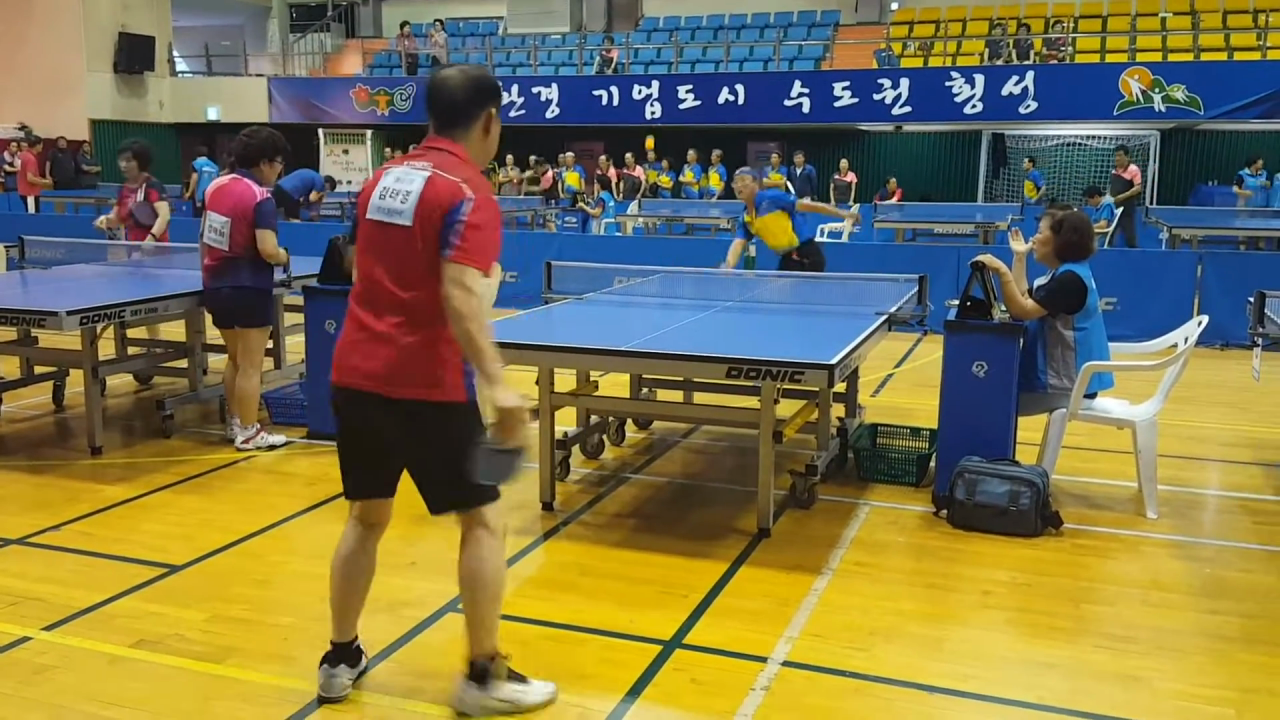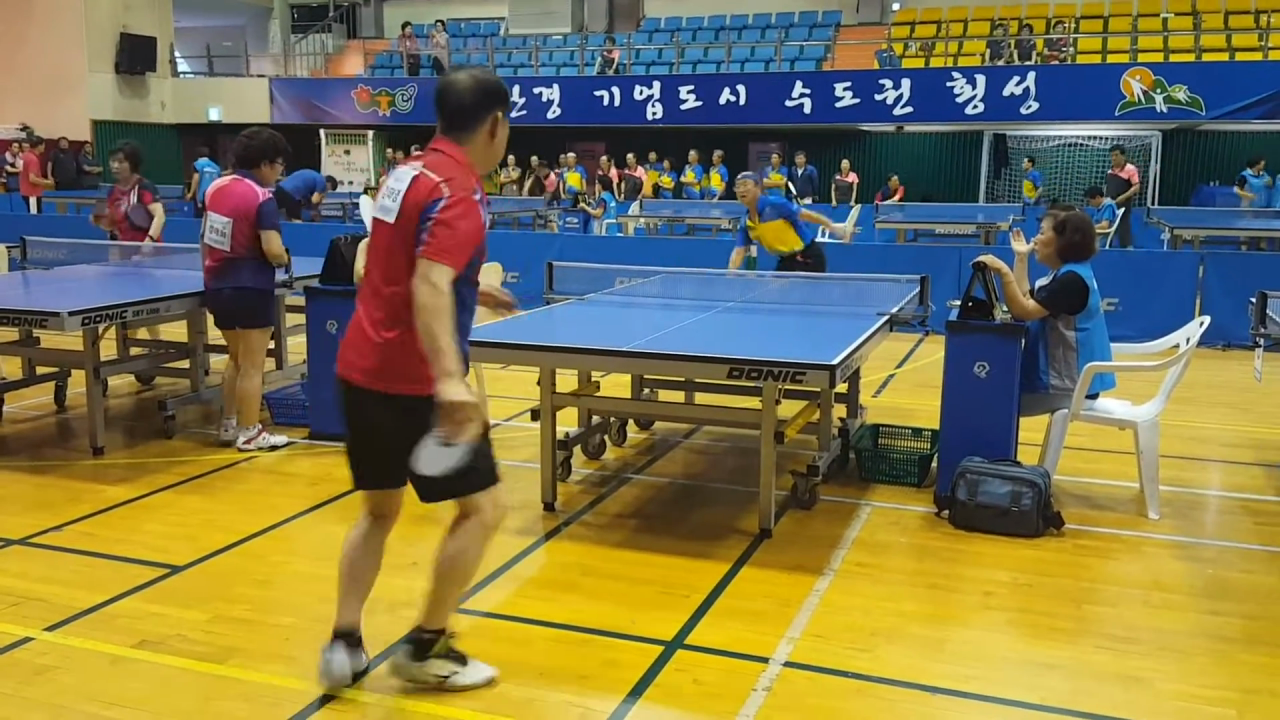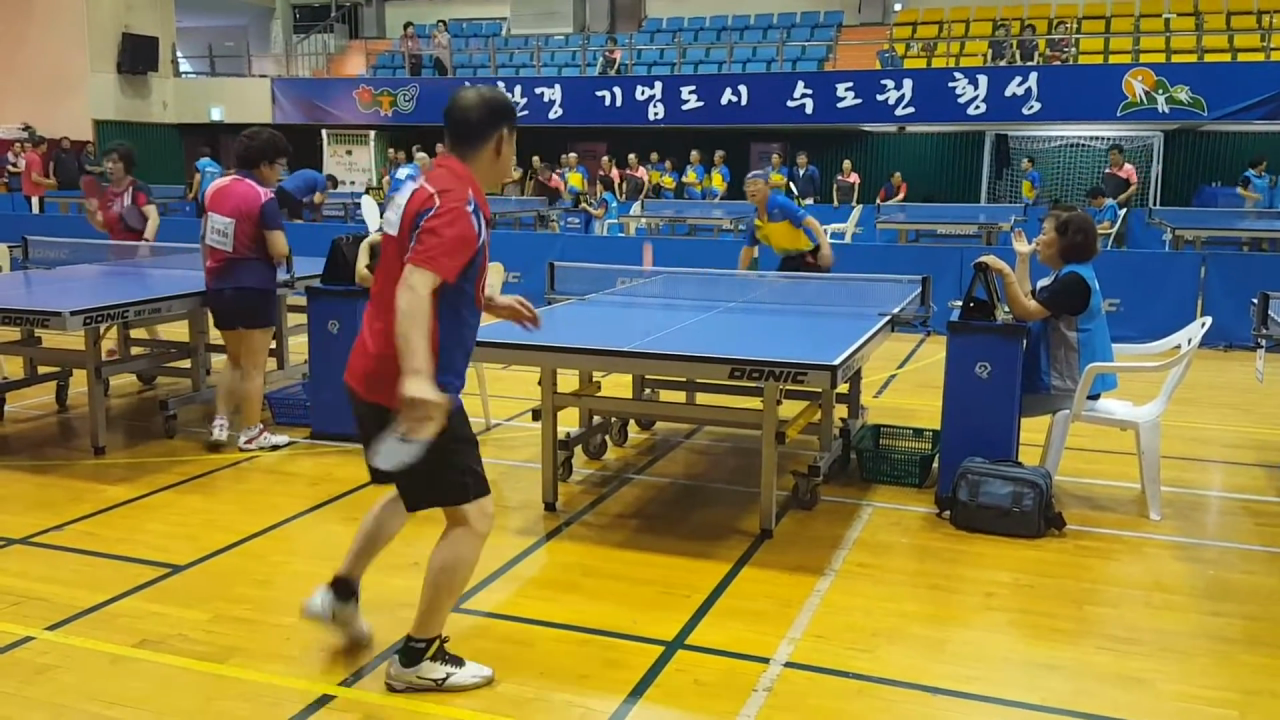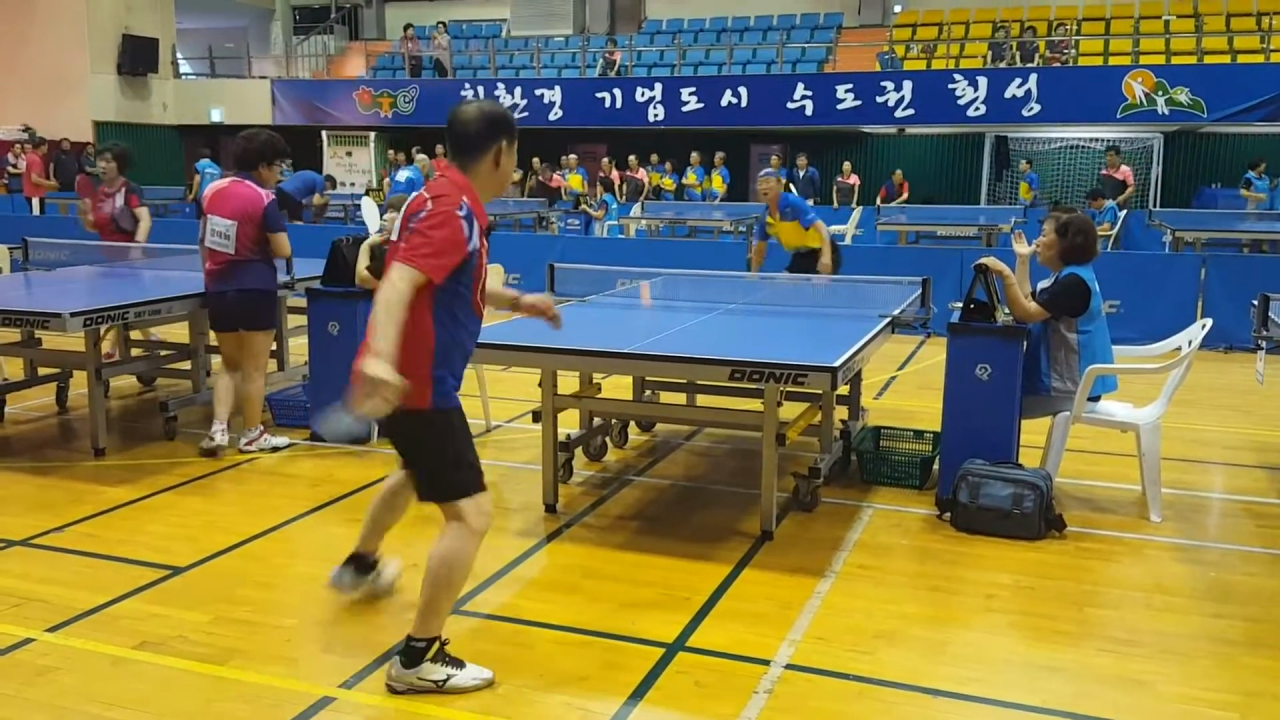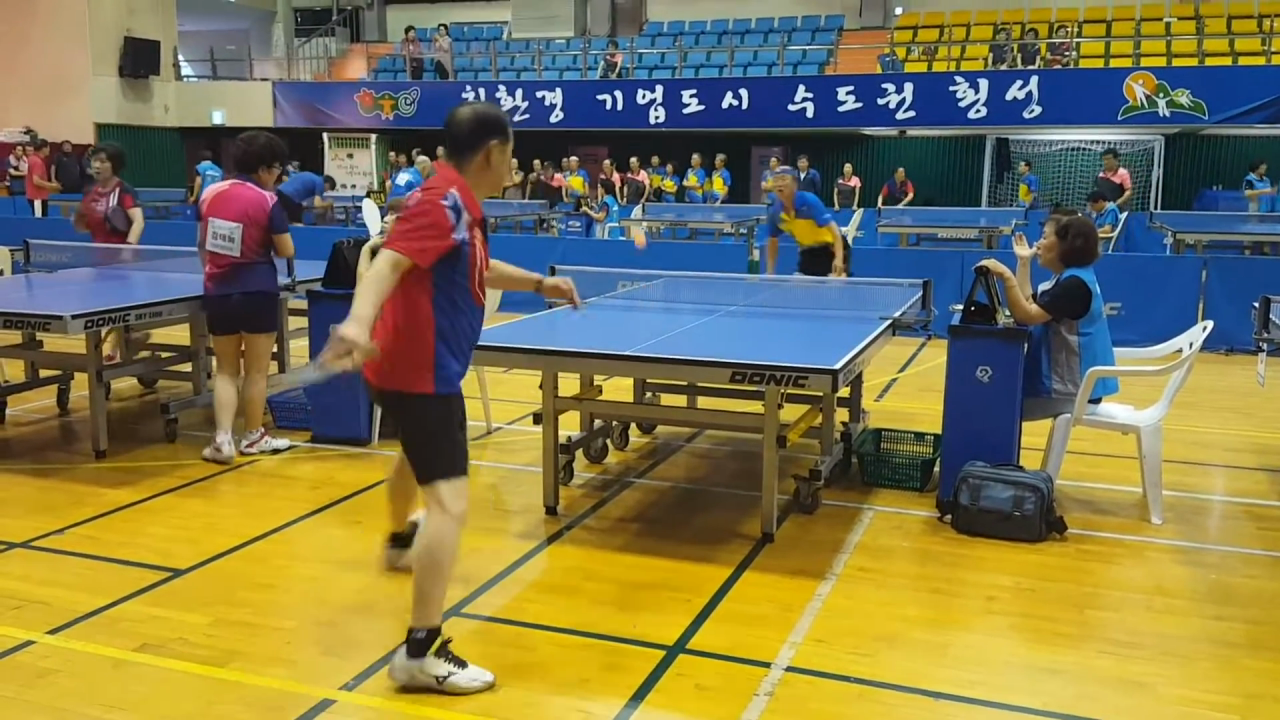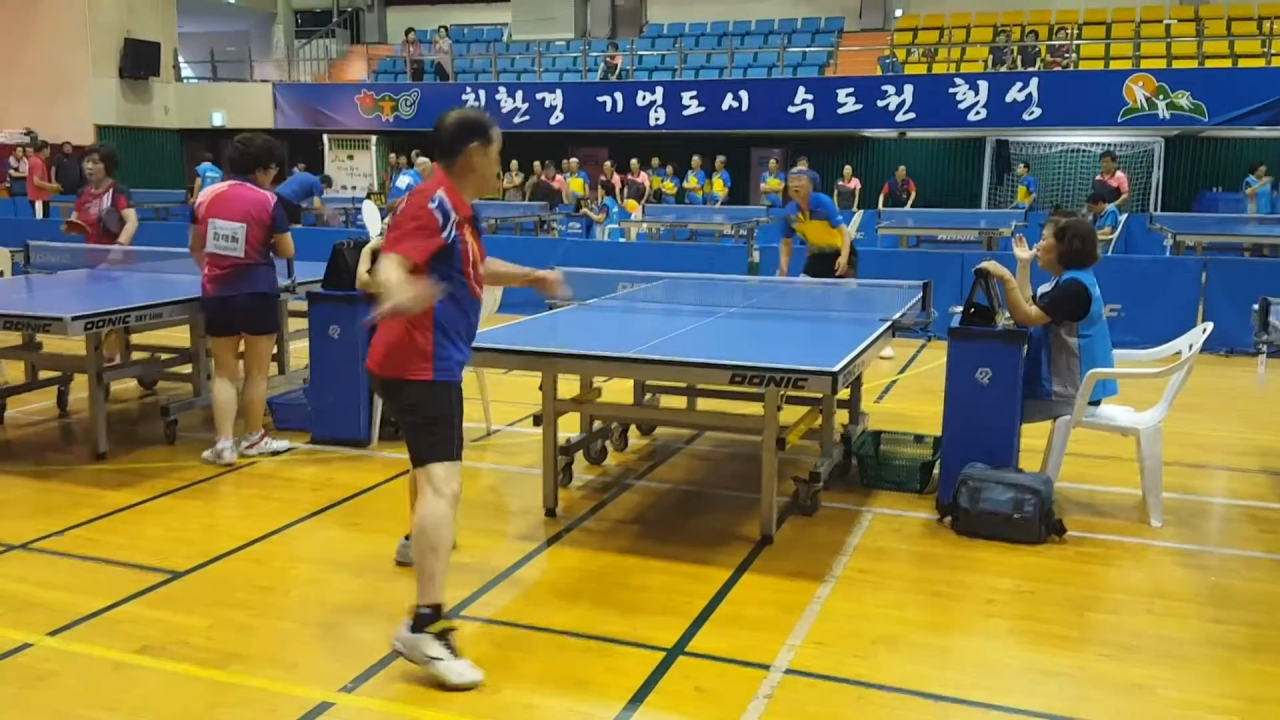
dt=0.1s
person 1, frame 1
left shoulder: (384, 179)
right shoulder: (471, 192)
right elbow: (461, 294)
right wrist: (498, 383)
left hip: (356, 376)
right hip: (423, 386)
left knee: (366, 518)
right knee: (483, 521)
left ankle: (341, 658)
person 1, frame 2
left shoulder: (407, 175)
right shoulder: (456, 194)
right elbow: (428, 288)
left wrist: (475, 291)
right wrist: (450, 380)
left hip: (363, 372)
right hip: (413, 381)
left knee: (379, 509)
right knee: (482, 508)
left ankle: (345, 644)
right ankle: (425, 647)
person 1, frame 3
left shoulder: (436, 191)
right shoulder: (455, 206)
right elbow: (412, 290)
left wrist: (492, 303)
right wrist: (417, 379)
left hip: (381, 384)
right hip: (412, 390)
left knee: (409, 493)
right knee: (473, 518)
left ankle: (339, 595)
right ankle: (414, 655)
person 1, frame 4
left shoulder: (448, 200)
right shoulder: (450, 209)
right elbow: (397, 283)
left wrist: (519, 300)
right wrist: (379, 358)
left hip: (405, 378)
right hip: (415, 384)
left knee: (418, 474)
right knee: (469, 514)
left ankle: (361, 565)
right ankle: (418, 656)
person 1, frame 5
left shoulder: (461, 206)
right shoulder: (442, 206)
left elbow: (479, 269)
right elbow: (386, 265)
left wrist: (540, 282)
right wrist: (361, 324)
left hip: (412, 368)
right hip: (419, 374)
left knee: (418, 456)
right knee: (449, 502)
left ankle: (402, 541)
right ankle: (423, 650)
person 1, frame 6
left shoulder: (454, 204)
right shoulder: (431, 203)
left elbow: (473, 270)
right elbow: (390, 266)
left wrist: (533, 278)
right wrist: (403, 295)
left hip: (417, 362)
right hip: (420, 365)
left knee: (428, 447)
right knee: (443, 483)
left ankle: (422, 541)
right ankle: (425, 627)
person 2, frame 1
left shoulder: (215, 186)
right shoulder: (260, 198)
left elbow: (205, 236)
right elbow: (268, 251)
right wrist: (283, 257)
left hip: (216, 286)
right hip: (249, 288)
left knee: (234, 359)
right knee: (250, 365)
left ankle: (234, 422)
right ankle: (248, 433)
person 2, frame 2
left shoulder: (216, 187)
right shoulder: (262, 198)
left elbow: (206, 237)
right elbow: (273, 251)
right wrist: (284, 258)
left hip: (217, 286)
right hip: (250, 289)
left knee: (235, 359)
right knee: (252, 366)
left ankle: (228, 424)
right ankle: (250, 433)
person 2, frame 3
left shoulder: (214, 188)
right shoulder: (263, 198)
left elbow: (206, 238)
right elbow: (279, 251)
right wrist: (268, 251)
left hip: (218, 287)
right hip: (252, 288)
left knee: (234, 360)
right knee: (253, 366)
left ankle: (220, 423)
right ankle: (252, 433)
person 2, frame 4
left shoulder: (212, 190)
right shoulder: (264, 200)
left elbow: (204, 241)
right elbow: (283, 251)
left hip: (218, 289)
right hip: (253, 290)
left knee: (229, 365)
right knee: (254, 368)
left ankle: (218, 429)
right ankle: (252, 435)
person 2, frame 5
left shoulder: (210, 193)
right shoulder: (267, 201)
left elbow: (203, 244)
right elbow: (286, 251)
left hip: (217, 292)
right hip: (256, 292)
left knee: (226, 370)
right knee: (256, 371)
left ankle: (223, 439)
right ankle: (253, 437)
person 2, frame 6
left shoulder: (205, 196)
right shoulder: (267, 201)
left elbow: (195, 247)
right elbow: (287, 252)
left hip: (216, 294)
right hip: (257, 293)
left knee: (223, 373)
right knee: (256, 373)
left ankle: (223, 444)
right ankle: (252, 438)
person 3, frame 1
left shoulder: (152, 186)
right shoulder: (124, 189)
left elbow: (165, 215)
right elbow: (118, 220)
left wrist: (151, 238)
right wrist: (106, 220)
right hip: (133, 251)
right ankle: (156, 341)
person 3, frame 2
left shoulder: (145, 187)
right shoulder: (114, 192)
left elbow: (159, 217)
right elbow: (110, 224)
left wrist: (149, 240)
right wrist: (100, 220)
left hip: (146, 253)
right hip: (127, 254)
left knee: (135, 300)
right knee: (142, 301)
left ankle: (130, 344)
right ankle: (156, 342)
person 3, frame 3
left shoulder: (138, 189)
right shoulder: (106, 192)
left elbow: (154, 218)
right elbow: (103, 226)
left wrist: (146, 242)
right wrist: (91, 213)
left hip: (137, 255)
right hip: (119, 254)
left ankle: (115, 348)
right ankle: (156, 338)
person 3, frame 4
left shoulder: (131, 190)
right shoulder: (97, 193)
left elbow: (145, 221)
right elbow: (93, 227)
left wrist: (138, 245)
right wrist: (84, 213)
left ankle: (111, 350)
right ankle: (151, 338)
person 3, frame 5
left shoulder: (125, 191)
right shoulder: (91, 192)
left elbow: (139, 222)
right elbow: (85, 227)
left wrist: (129, 247)
right wrist: (79, 221)
left ankle: (112, 352)
right ankle: (134, 334)
person 3, frame 6
left shoulder: (118, 192)
right shoulder: (84, 194)
left elbow: (132, 222)
right elbow: (75, 223)
left wrist: (120, 247)
right wrist: (70, 226)
left ankle: (111, 353)
right ankle: (116, 346)
person 4, frame 1
left shoulder: (1070, 278)
right shoulder: (1061, 274)
left elbow: (1022, 311)
right elbow: (1023, 300)
left wrist: (1002, 272)
right wrist: (1019, 257)
left hip: (1068, 385)
right hip: (1059, 377)
person 4, frame 2
left shoulder: (1072, 279)
right shoulder: (1062, 274)
left elbow: (1024, 311)
right elbow: (1025, 301)
left wrist: (1003, 272)
right wrist: (1021, 258)
left hip: (1069, 386)
right hip: (1060, 376)
person 4, frame 3
left shoulder: (1074, 279)
right shoulder: (1063, 275)
left elbow: (1025, 312)
right elbow: (1026, 301)
left wrist: (1005, 273)
right wrist: (1022, 258)
left hip: (1071, 386)
right hip: (1062, 378)
person 4, frame 4
left shoulder: (1074, 281)
right shoulder: (1063, 277)
left elbow: (1025, 314)
right elbow: (1026, 304)
left wrist: (1005, 274)
right wrist: (1022, 260)
left hip: (1071, 388)
right hip: (1061, 378)
person 4, frame 5
left shoulder: (1075, 283)
right shoulder: (1065, 279)
left elbow: (1026, 316)
right elbow: (1027, 306)
left wrist: (1006, 276)
right wrist: (1023, 262)
left hip: (1073, 391)
right hip: (1065, 382)
person 4, frame 6
left shoulder: (1074, 285)
right shoulder: (1064, 280)
left elbow: (1026, 318)
right elbow: (1028, 308)
left wrist: (1007, 278)
right wrist: (1023, 264)
left hip: (1072, 393)
right hip: (1063, 383)
